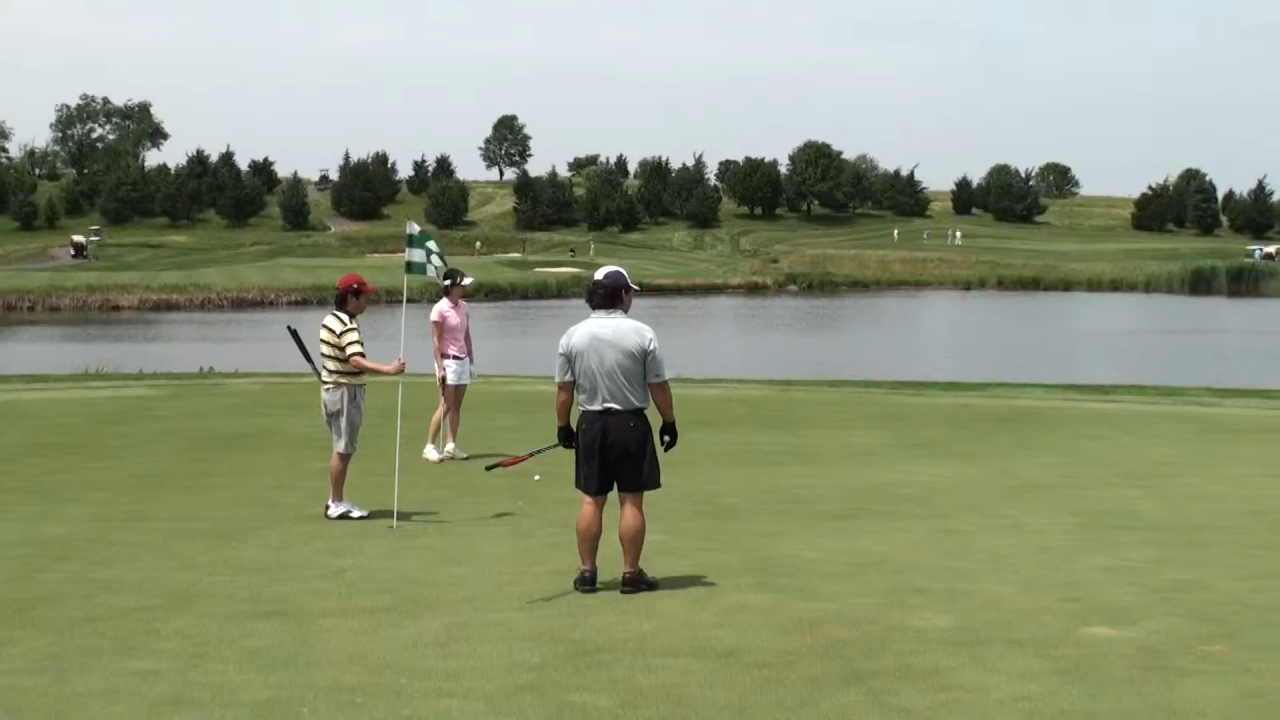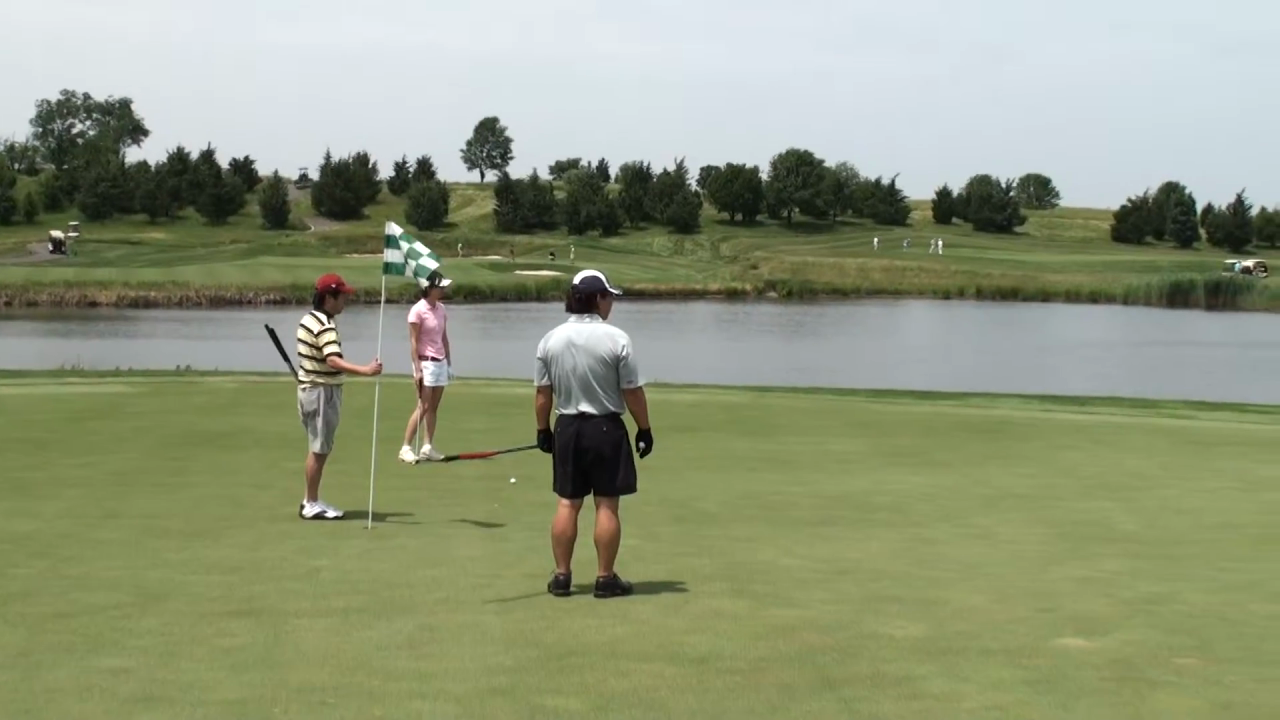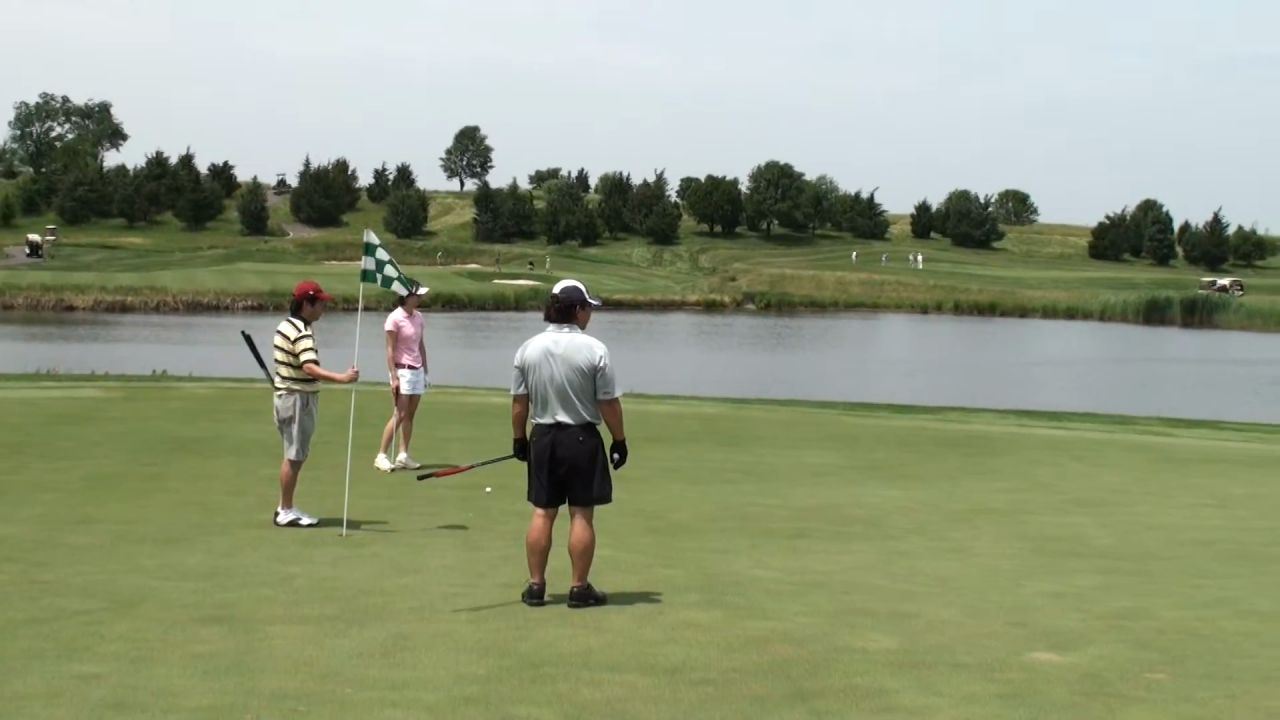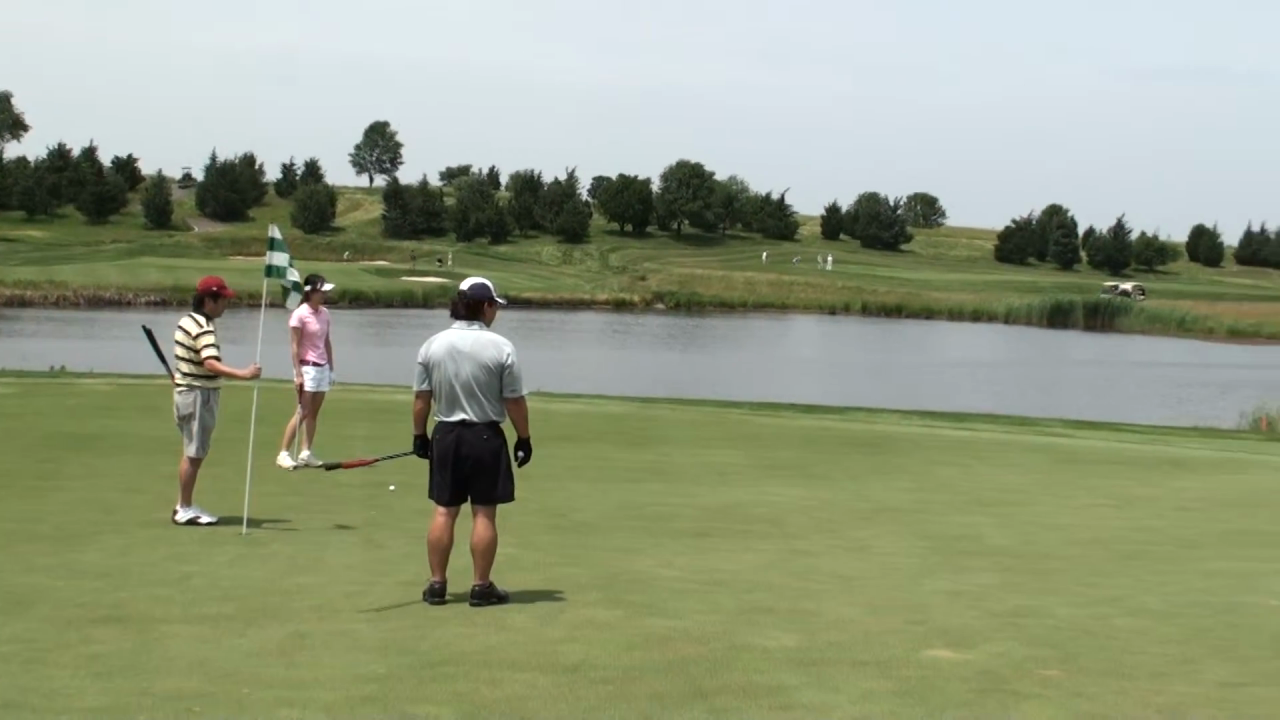
dt=0.7s
person 1, frame 1
left shoulder: (572, 336)
right shoulder: (642, 334)
left elbow: (564, 389)
right elbow: (659, 386)
left wrist: (563, 426)
right wrist: (669, 422)
left hip: (591, 424)
right hip: (631, 423)
left knee: (591, 500)
right knee: (631, 501)
left ankle: (587, 572)
right ankle: (631, 574)
person 1, frame 2
left shoulder: (550, 340)
right shoulder: (616, 338)
left elbow: (542, 393)
right elbow: (633, 392)
left wrist: (543, 430)
right wrist: (644, 429)
left hip: (567, 428)
right hip: (606, 428)
left knee: (567, 503)
right knee: (607, 505)
left ankle: (562, 575)
right ankle: (605, 578)
person 1, frame 3
left shoulder: (528, 348)
right shoulder: (594, 349)
left elbow: (519, 402)
right elbow: (609, 403)
left wrist: (519, 438)
right wrist: (619, 440)
left hip: (543, 437)
right hip: (582, 438)
left knee: (542, 513)
right knee: (582, 515)
left ankle: (535, 585)
right ankle: (579, 588)
person 1, frame 4
left shoulder: (432, 345)
right shoulder: (500, 347)
left elbow: (421, 398)
right elbow: (514, 401)
left wrist: (419, 435)
right wrist: (524, 438)
left hip: (446, 435)
right hip: (486, 436)
left knee: (443, 511)
right knee: (484, 513)
left ankle: (436, 584)
right ankle: (481, 586)
person 2, frame 1
left shoulder: (331, 319)
right shoulder: (346, 326)
right elbow: (356, 360)
right wrist: (388, 369)
left hip: (334, 388)
right hip: (345, 391)
left knee: (341, 448)
right knee: (344, 450)
left ankle: (335, 500)
right ankle: (336, 504)
person 2, frame 2
left shoulder: (309, 319)
right shoulder: (324, 325)
right elbow: (333, 361)
right wrist: (365, 370)
left hip: (311, 388)
right hip: (322, 391)
left knee: (318, 448)
right knee: (319, 449)
left ankle: (311, 500)
right ankle: (311, 504)
person 2, frame 3
left shoulder: (286, 325)
right shoulder: (301, 332)
right elbow: (309, 367)
right wrist: (341, 377)
left hip: (288, 394)
right hip: (298, 398)
left knee: (292, 455)
right knee: (295, 456)
left ankle: (285, 507)
right ankle: (285, 511)
person 2, frame 4
left shoulder: (188, 320)
right shoulder: (203, 327)
right elbow: (211, 364)
right wrist: (243, 374)
left hip: (188, 391)
right hip: (199, 394)
left knee: (193, 452)
right knee: (194, 453)
left ankle: (184, 506)
right ankle: (184, 509)
person 3, frame 1
left shoulder: (464, 307)
right shoulder: (440, 309)
right elbow: (436, 340)
left wrist: (471, 360)
right wrist: (440, 366)
left hip: (463, 360)
right hip: (448, 361)
left knee: (457, 406)
right knee: (446, 406)
left ankle: (451, 445)
right ankle: (430, 447)
person 3, frame 2
left shoulder: (441, 309)
right shoulder: (417, 310)
right elbow: (413, 342)
left wrist: (449, 363)
right wrist: (417, 369)
left hip: (441, 362)
right hip: (426, 363)
left knee: (433, 407)
right knee: (423, 407)
left ankle: (427, 447)
right ankle: (406, 448)
person 3, frame 3
left shoulder: (418, 317)
right shoulder: (394, 318)
right elbow: (390, 350)
left wrist: (425, 371)
right wrist: (394, 376)
left hip: (417, 370)
right hip: (403, 371)
left knee: (410, 415)
right knee: (399, 415)
left ankle: (403, 455)
right ankle: (381, 456)
person 3, frame 4
left shoulder: (324, 313)
right shoulder: (299, 314)
right elbow: (295, 346)
left wrist: (331, 368)
right wrist: (297, 373)
left hip: (322, 368)
right hip: (307, 368)
left knee: (313, 413)
right knee: (302, 413)
left ankle: (306, 453)
right ankle: (283, 453)
